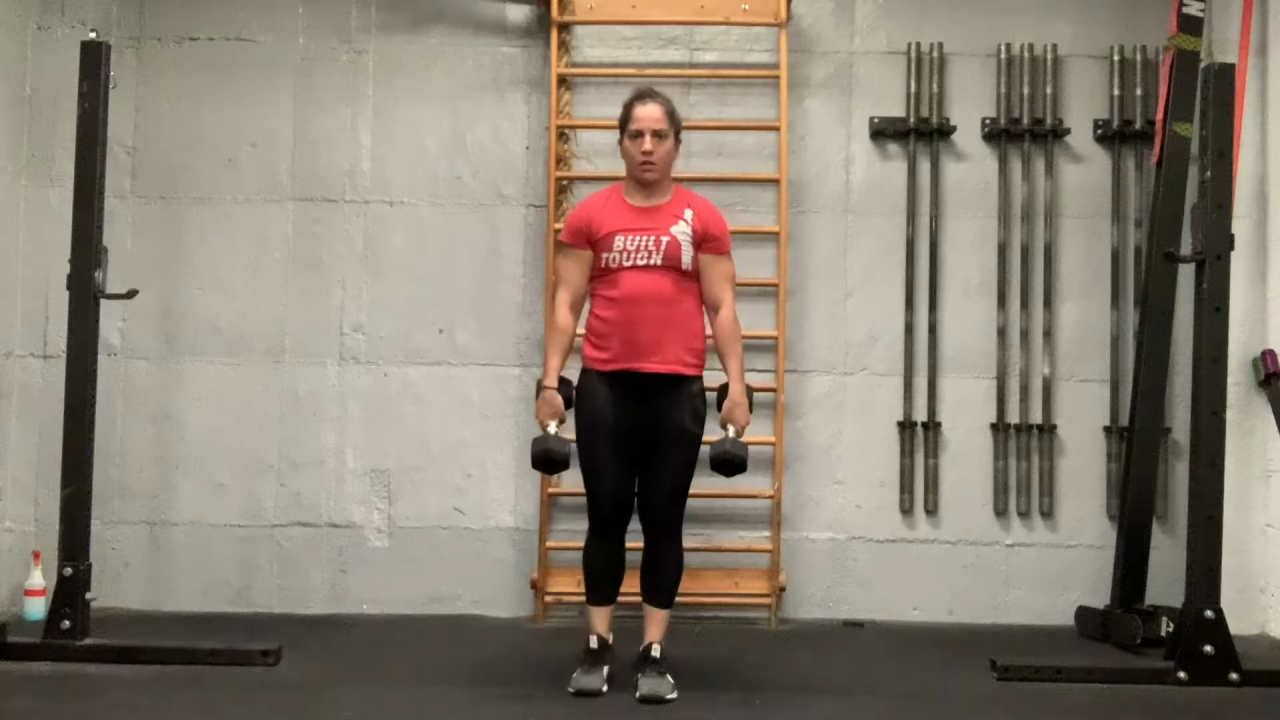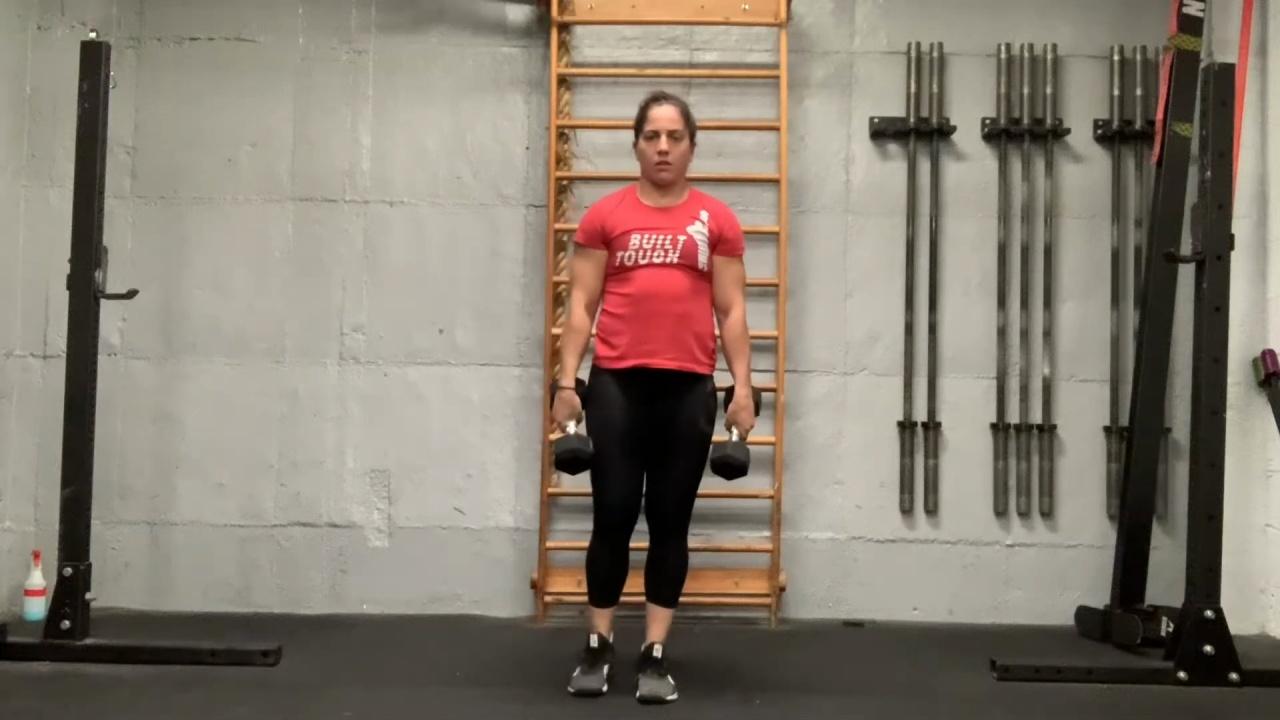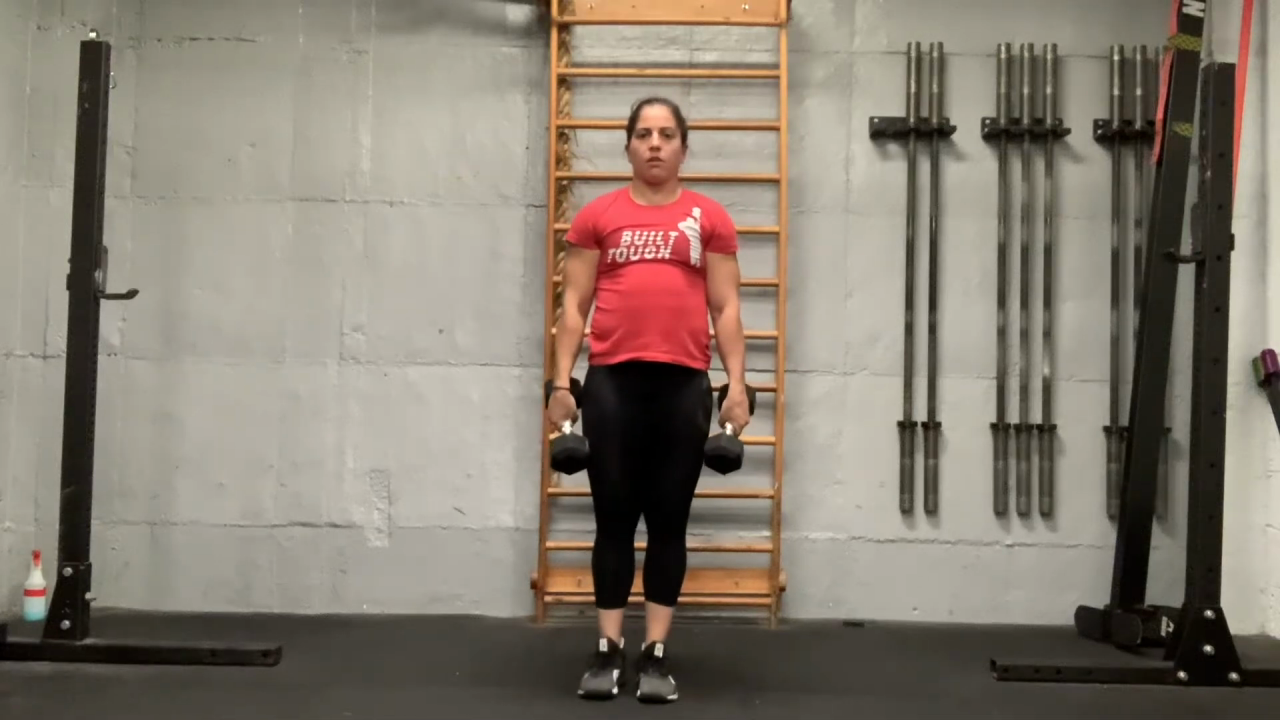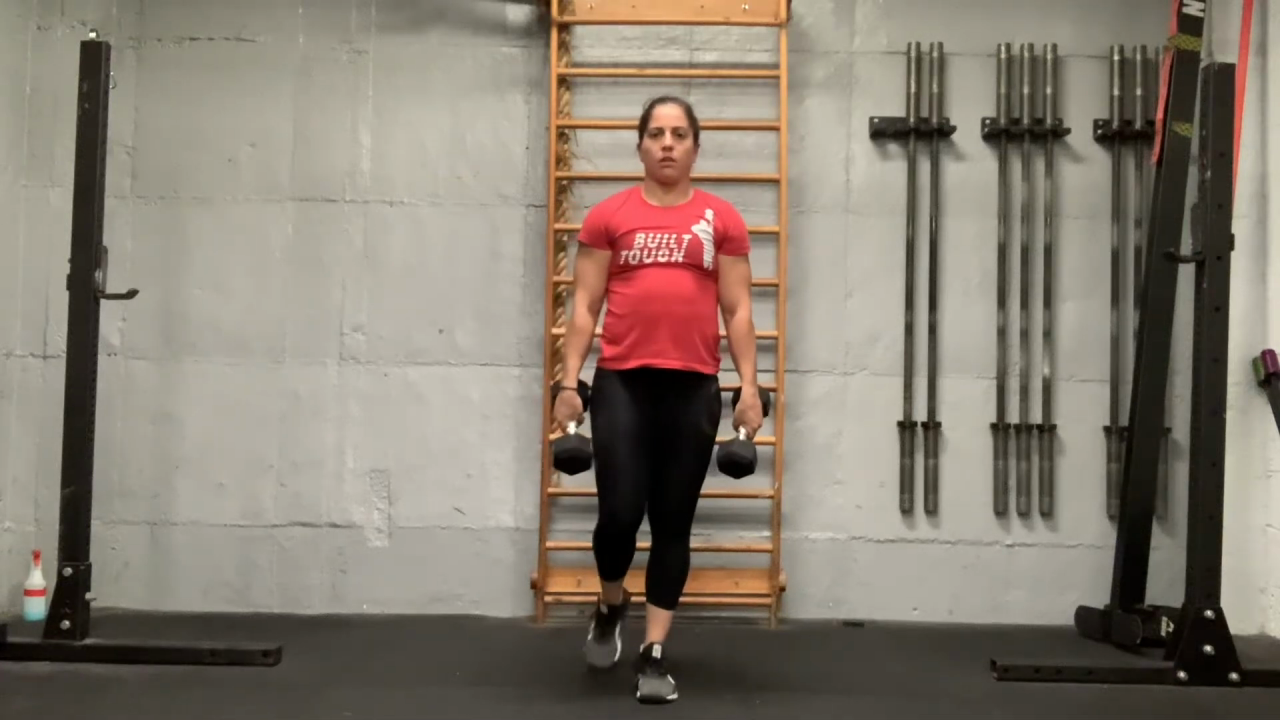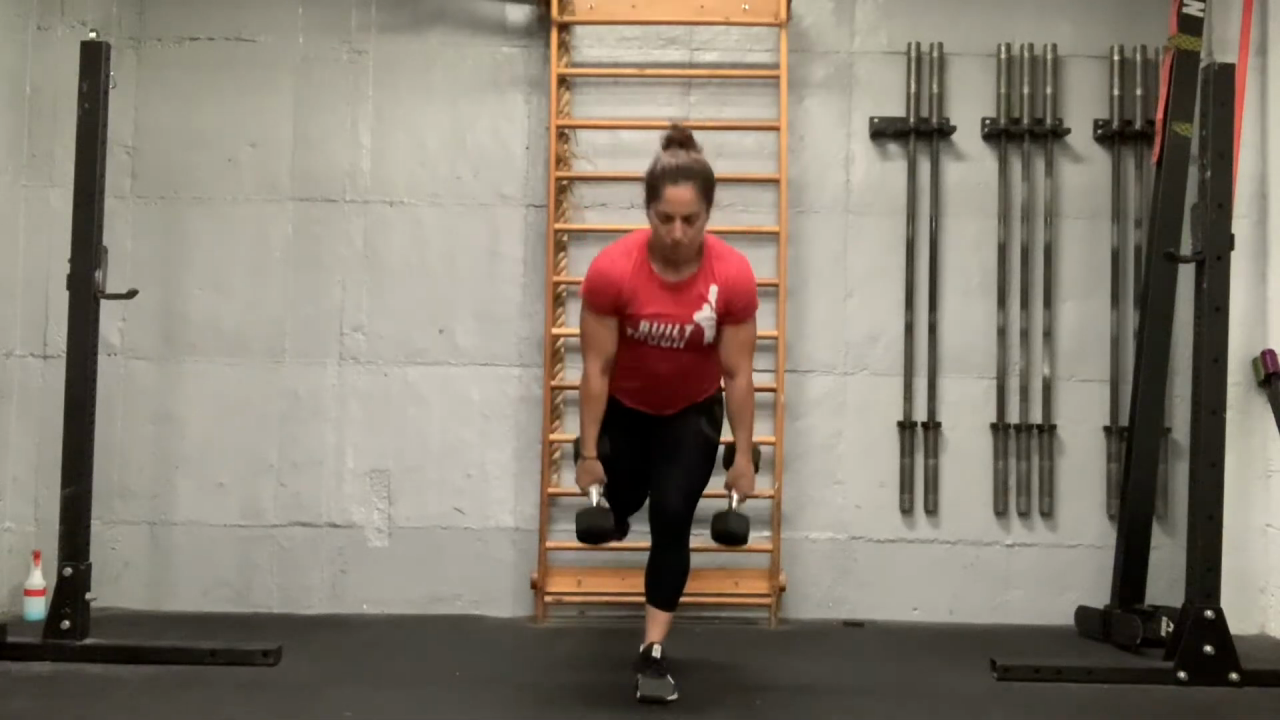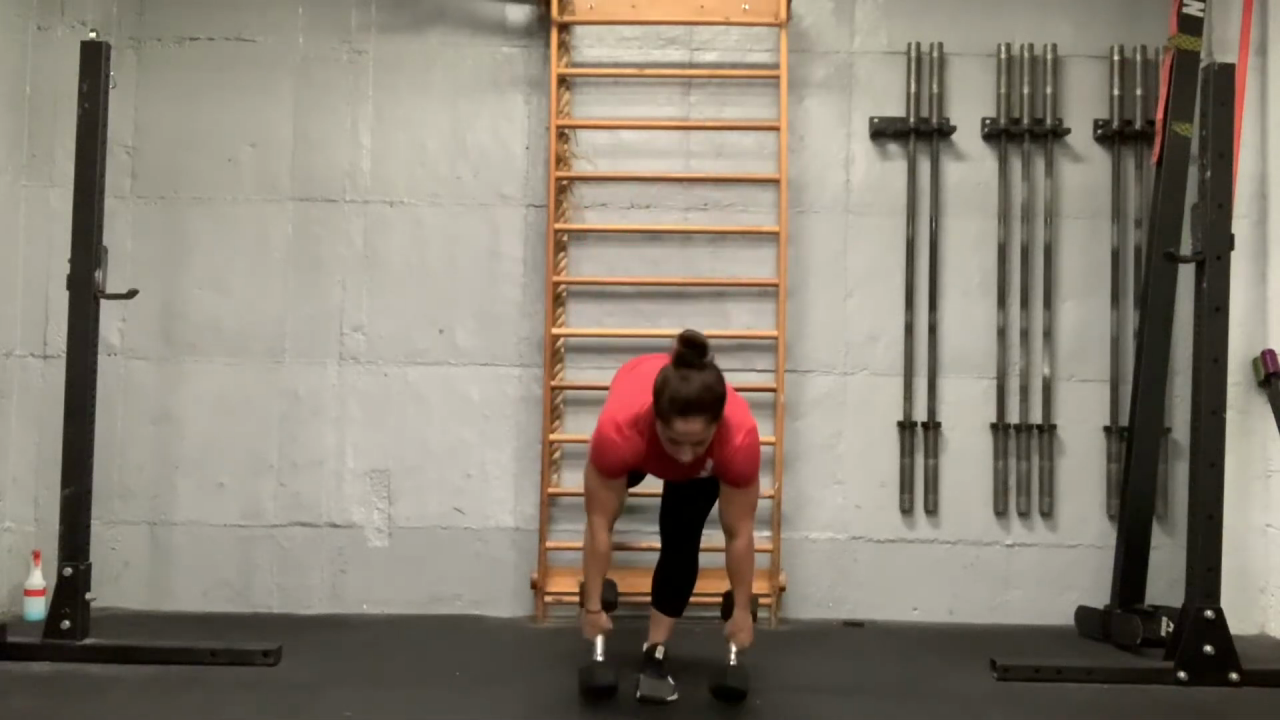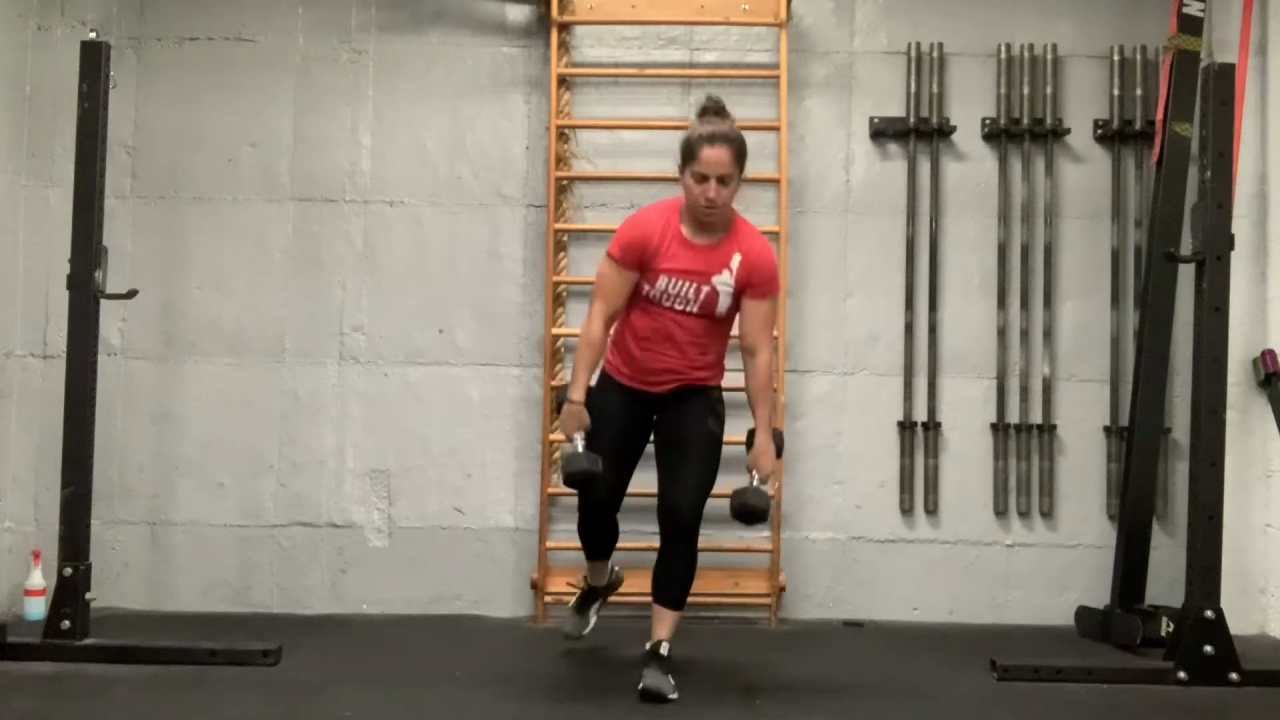
dt=0.7s
person 1, frame 1
left shoulder: (702, 218)
right shoulder: (589, 215)
left elbow: (722, 309)
right elbow: (566, 305)
left wrist: (736, 386)
right wrist: (550, 382)
left hip: (677, 388)
right hip: (604, 385)
left knee: (663, 521)
right knee: (606, 516)
left ankle: (653, 653)
right ankle: (597, 647)
person 1, frame 2
left shoulder: (717, 220)
right shoulder: (604, 216)
left elbow: (732, 312)
right elbow: (581, 306)
left wrist: (742, 389)
right wrist: (566, 383)
left hip: (689, 388)
right hip: (616, 383)
left knee: (669, 522)
right knee: (613, 517)
left ankle: (655, 654)
right ankle: (598, 646)
person 1, frame 3
left shoulder: (709, 217)
right shoulder: (596, 215)
left elbow: (726, 308)
right elbow: (574, 306)
left wrist: (737, 385)
right wrist: (561, 383)
left hip: (684, 383)
right hip: (611, 381)
left knee: (668, 520)
right knee: (614, 518)
left ankle: (655, 654)
right ankle: (608, 650)
person 1, frame 4
left shoulder: (722, 219)
right shoulder: (608, 215)
left elbow: (738, 311)
right elbow: (584, 307)
left wrist: (749, 387)
right wrist: (568, 383)
left hip: (693, 388)
right hip: (621, 383)
left knee: (672, 522)
right knee: (620, 513)
left ankle: (654, 653)
right ankle: (608, 611)
person 1, frame 5
left shoulder: (733, 275)
right shoulder: (611, 269)
left elbow: (737, 374)
right elbow: (596, 369)
left wrist: (743, 455)
right wrist: (588, 452)
left hip: (694, 410)
right hip: (625, 407)
left knee: (671, 522)
right knee: (620, 501)
left ankle: (653, 652)
right ankle: (621, 510)
person 1, frame 6
left shoulder: (740, 438)
right shoulder: (619, 428)
left elbow: (739, 534)
right elbow: (599, 525)
left wrist: (741, 610)
right wrist: (592, 606)
right hip: (636, 429)
left knee: (681, 533)
right knee: (609, 506)
left ankle: (655, 653)
person 1, frame 7
left shoulder: (756, 254)
right shoulder: (642, 230)
left elbow: (758, 351)
right elbow: (600, 319)
left wrist: (763, 436)
right wrist: (577, 395)
left hip: (695, 397)
right hip: (623, 387)
left knee: (681, 521)
right knee: (594, 500)
left ankle: (658, 651)
right ankle: (598, 579)
